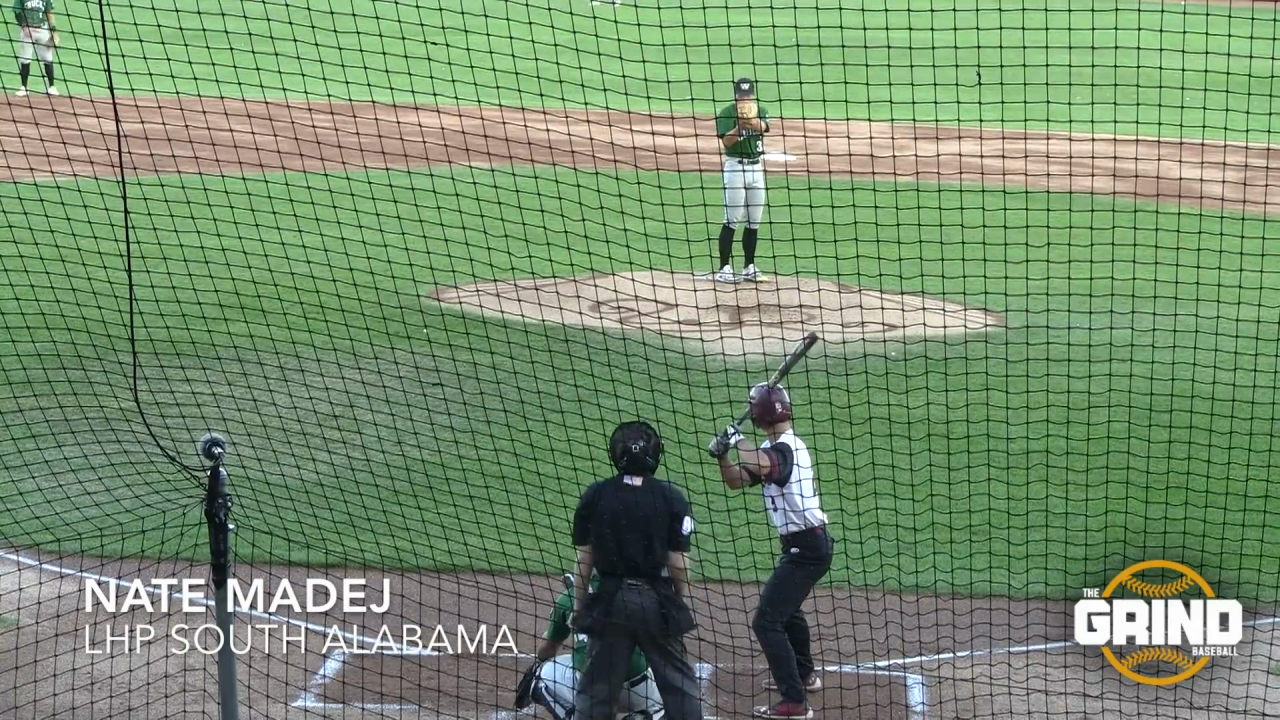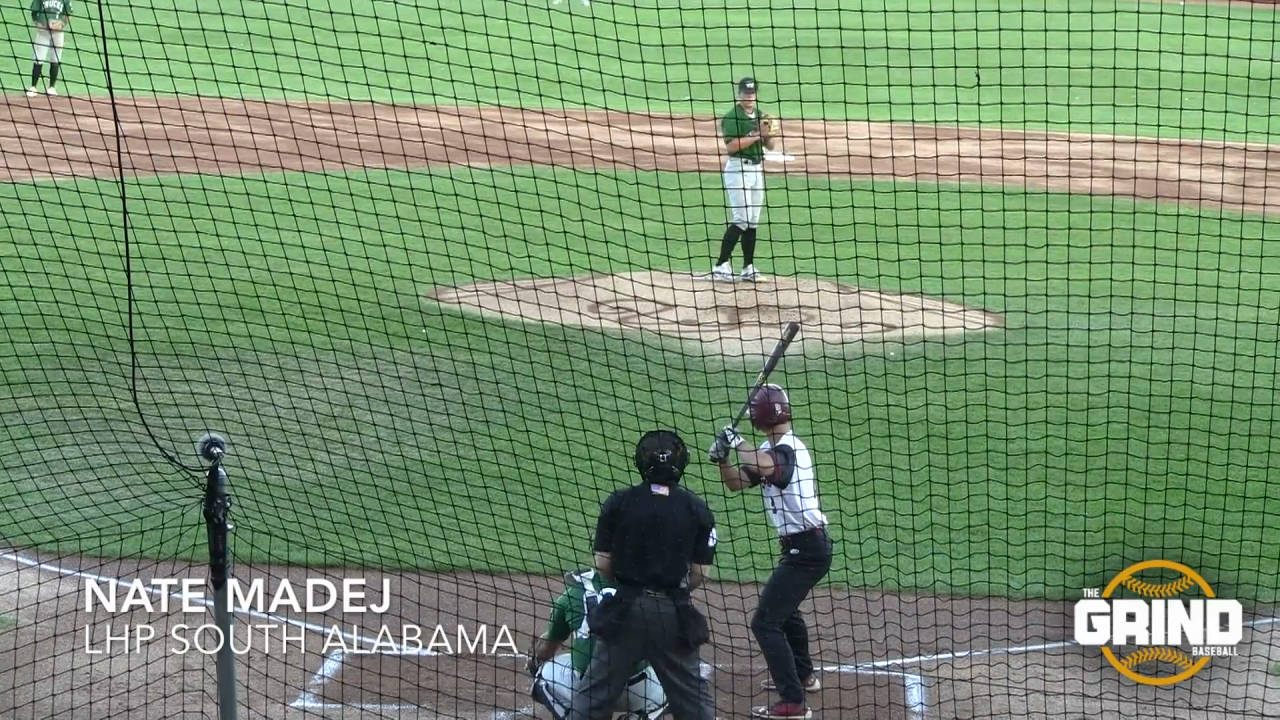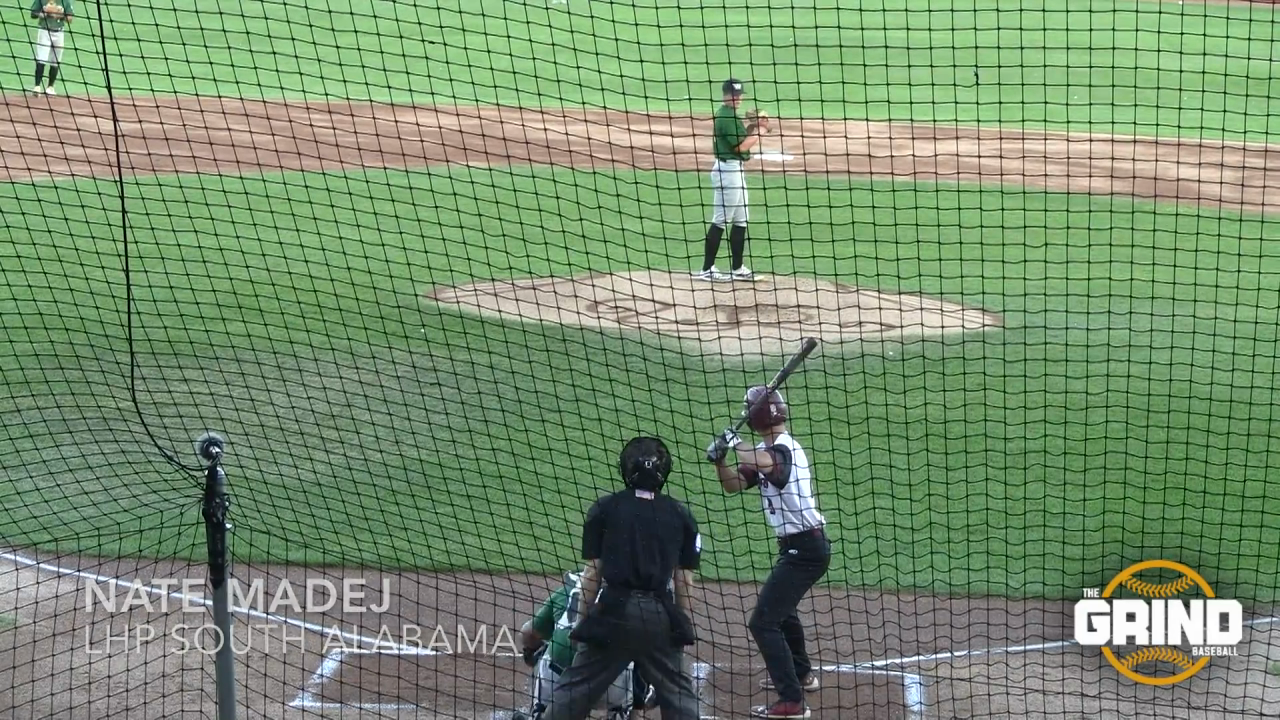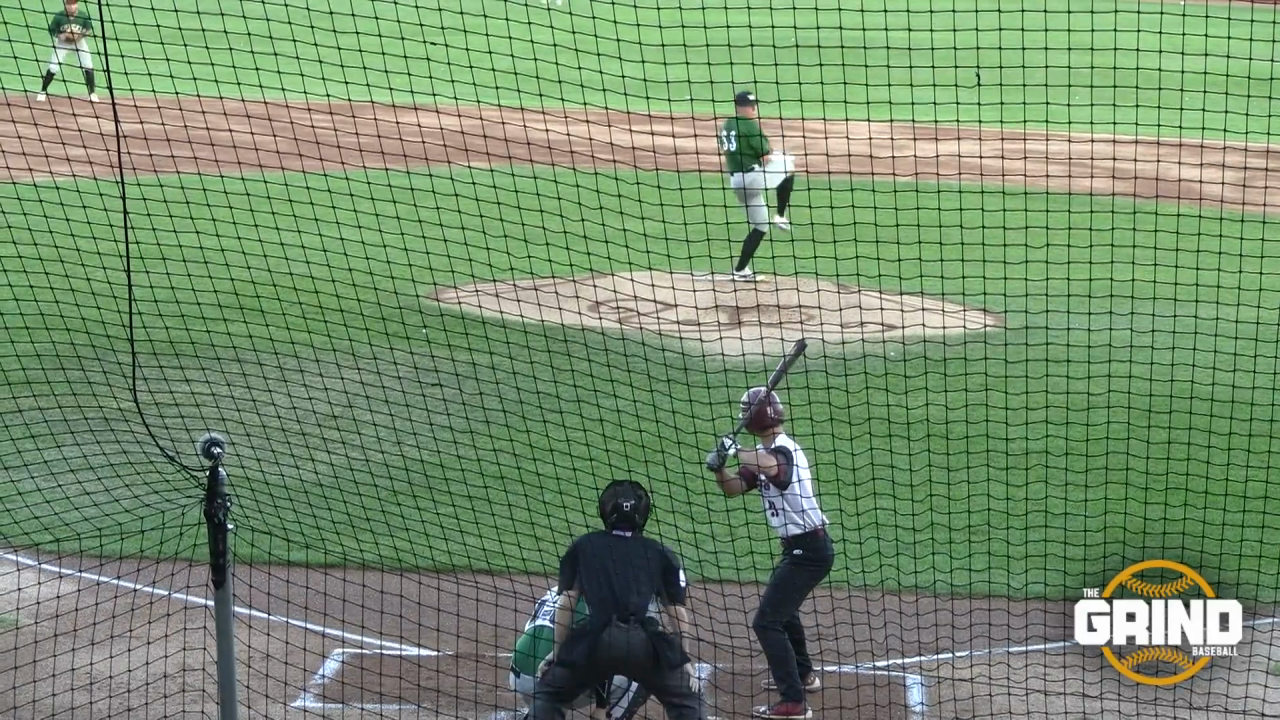
dt=1s
person 1, frame 1
left shoulder: (787, 447)
right shoulder: (773, 447)
left elbow: (761, 466)
right elbow: (737, 481)
left wrist: (738, 441)
right wrist: (722, 454)
left hip: (806, 547)
right hip: (805, 544)
left knee: (766, 621)
right knee: (786, 609)
right ankle: (804, 674)
person 1, frame 2
left shoulder: (788, 449)
right shoulder: (771, 449)
left elbow: (766, 467)
right elbow: (737, 483)
left wrist: (737, 443)
right wrist: (723, 459)
left hip: (806, 548)
right hip: (804, 546)
left knee: (765, 622)
right knee: (784, 609)
right ankle: (803, 675)
person 1, frame 3
left shoulder: (784, 448)
right shoulder: (767, 450)
left elbow: (766, 465)
right elbow: (734, 484)
left wrist: (736, 443)
right wrist: (720, 459)
left hip: (804, 548)
right hip: (800, 546)
left knee: (763, 621)
right knee: (781, 608)
right ankle: (801, 674)
person 1, frame 4
left shoulder: (784, 449)
right shoulder: (764, 453)
left elbow: (770, 468)
right elbow: (733, 489)
left wrist: (735, 450)
right wrist: (719, 467)
left hip: (809, 549)
right hip: (800, 547)
left knee: (767, 621)
right knee: (782, 608)
right ankle: (803, 674)
person 2, frame 1
left shoulder: (595, 496)
right shoulder: (671, 497)
left elbow: (584, 558)
right elbow: (678, 563)
left wrist: (579, 604)
right wrist: (679, 599)
left hip: (610, 600)
right hip: (657, 600)
left knee: (597, 688)
right knee: (680, 683)
person 2, frame 2
left shoulder: (618, 502)
right shoulder: (697, 509)
left elbow: (602, 563)
right elbow: (699, 574)
left hip: (626, 608)
right hip: (674, 612)
left knee: (595, 690)
right knee: (692, 694)
person 2, frame 3
left shoulder: (604, 509)
right shoulder: (681, 515)
left elbow: (593, 573)
right elbow: (684, 581)
left wrist: (583, 619)
right wrist: (681, 624)
left hip: (614, 611)
right hip: (660, 614)
left knee: (574, 691)
right knee: (679, 696)
person 2, frame 4
left shoulder: (582, 546)
right shoulder: (660, 553)
left elbow: (566, 603)
right elbow: (677, 612)
left wrist: (557, 652)
right wrist: (685, 661)
left hip: (597, 640)
right hip: (644, 641)
left knee: (547, 694)
right knee: (686, 698)
person 3, frame 1
left shoulder: (760, 111)
right shoulder: (726, 113)
left elbow: (763, 127)
right elbow: (726, 141)
left wrist: (751, 121)
right wrist: (740, 126)
left hip: (756, 168)
right hip: (735, 168)
left knee: (754, 222)
right knee: (731, 221)
left ankle: (749, 267)
right ankle: (724, 268)
person 3, frame 2
left shoulder: (760, 115)
right shoulder: (731, 117)
left elbow: (770, 146)
right elbow: (731, 146)
left wrist: (767, 133)
right wrist: (755, 134)
left hip: (757, 169)
right hip: (738, 169)
left knee: (753, 222)
right knee: (741, 221)
left ankle: (748, 268)
right ankle: (721, 265)
person 3, frame 3
left shoulder: (730, 115)
right shoulder: (726, 116)
left elbow: (740, 138)
right elbow: (741, 146)
left wrist: (753, 127)
right wrist: (761, 130)
left hip: (734, 170)
right hip: (728, 171)
left knee: (740, 221)
right knee: (720, 221)
left ankle: (738, 268)
right ankle: (707, 269)
person 3, frame 4
left shoulder: (726, 126)
right shoulder: (749, 125)
right elbow: (766, 158)
right wrist: (773, 156)
left hip: (736, 181)
right hip: (752, 176)
left knee: (760, 226)
right knee: (787, 164)
left ankle: (741, 269)
right ankle: (780, 215)
